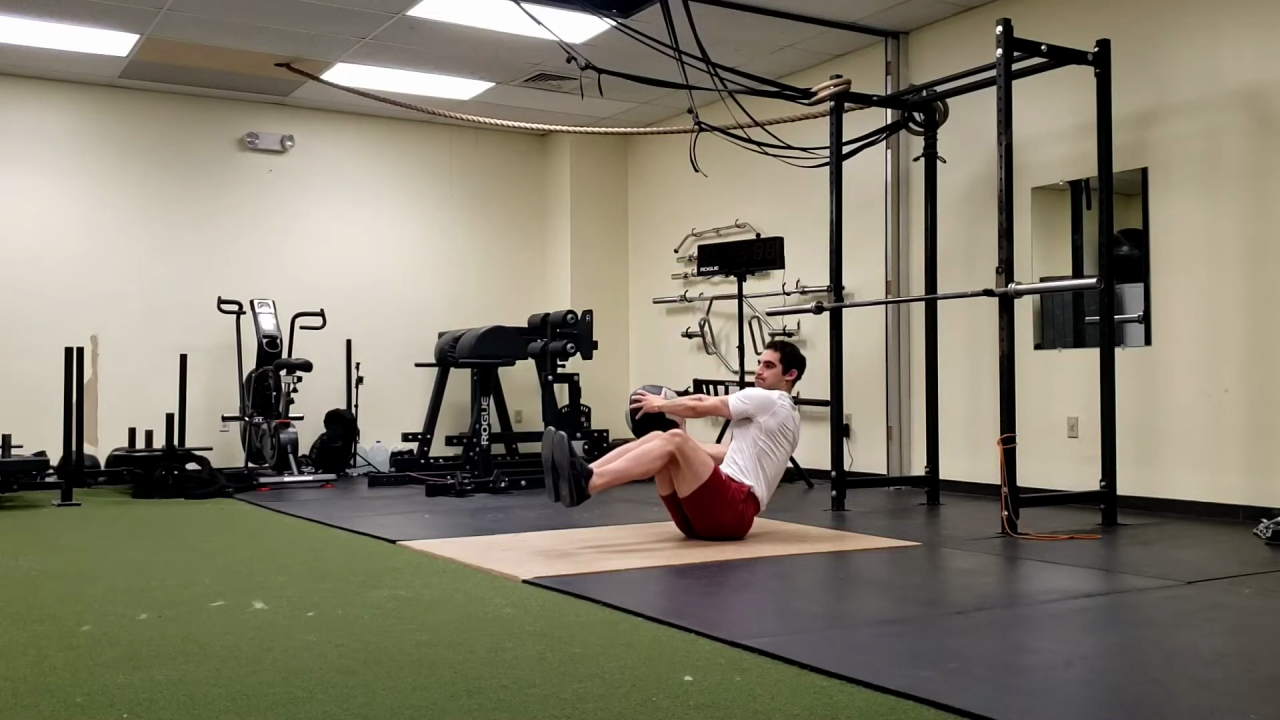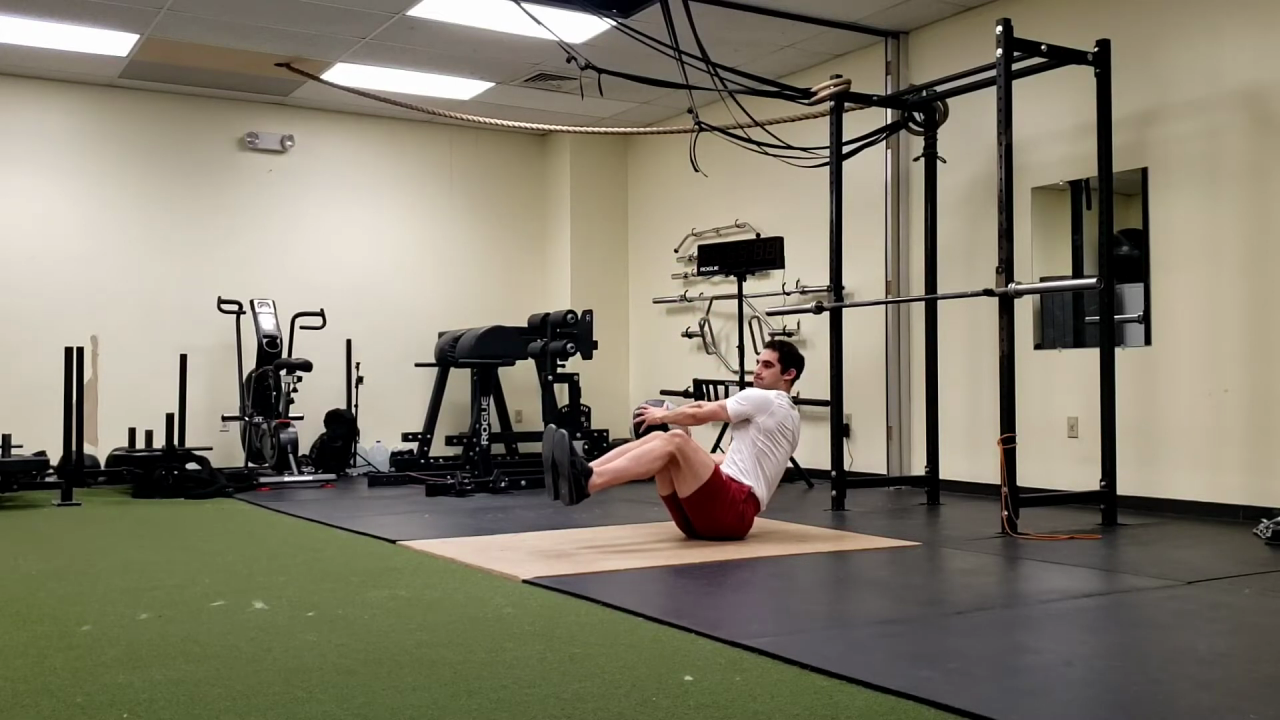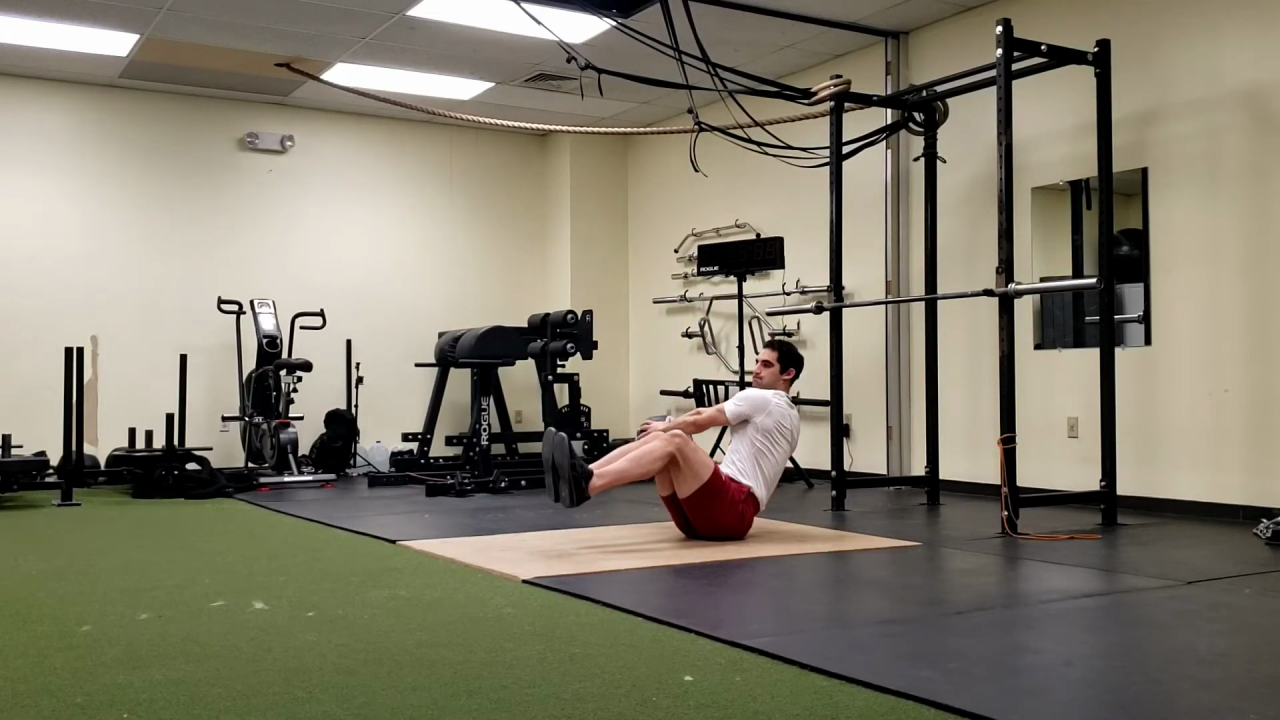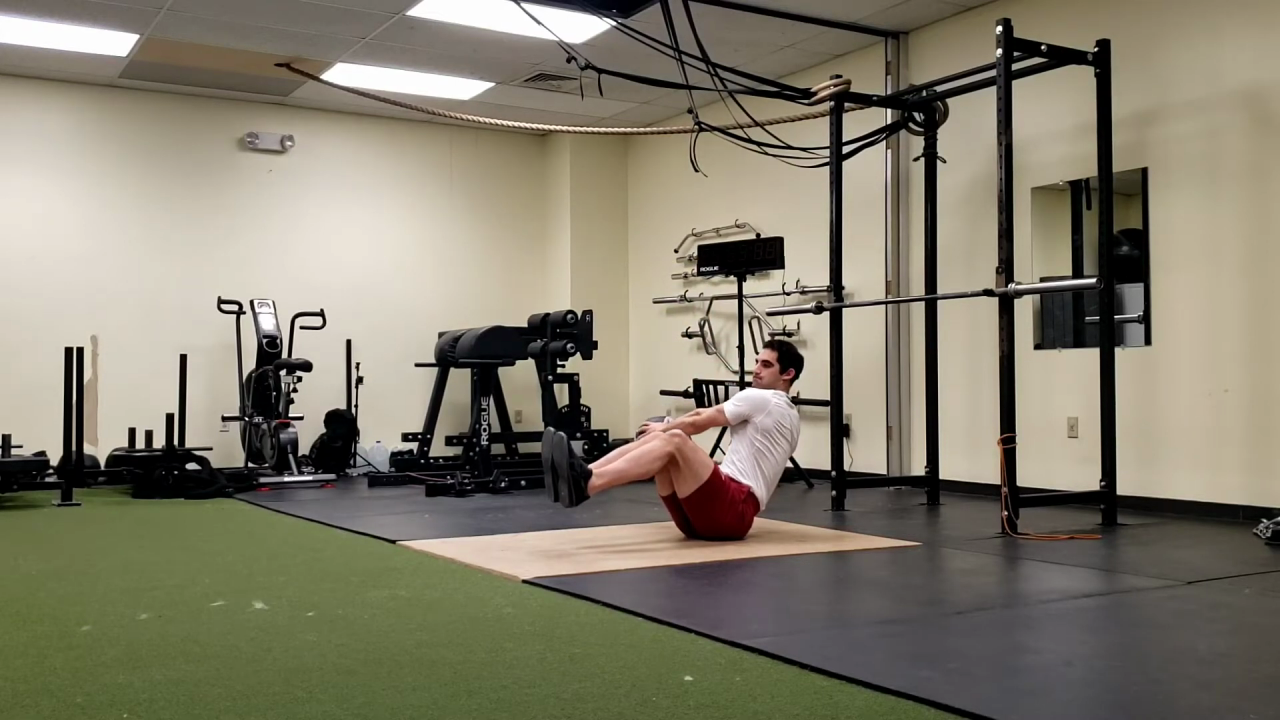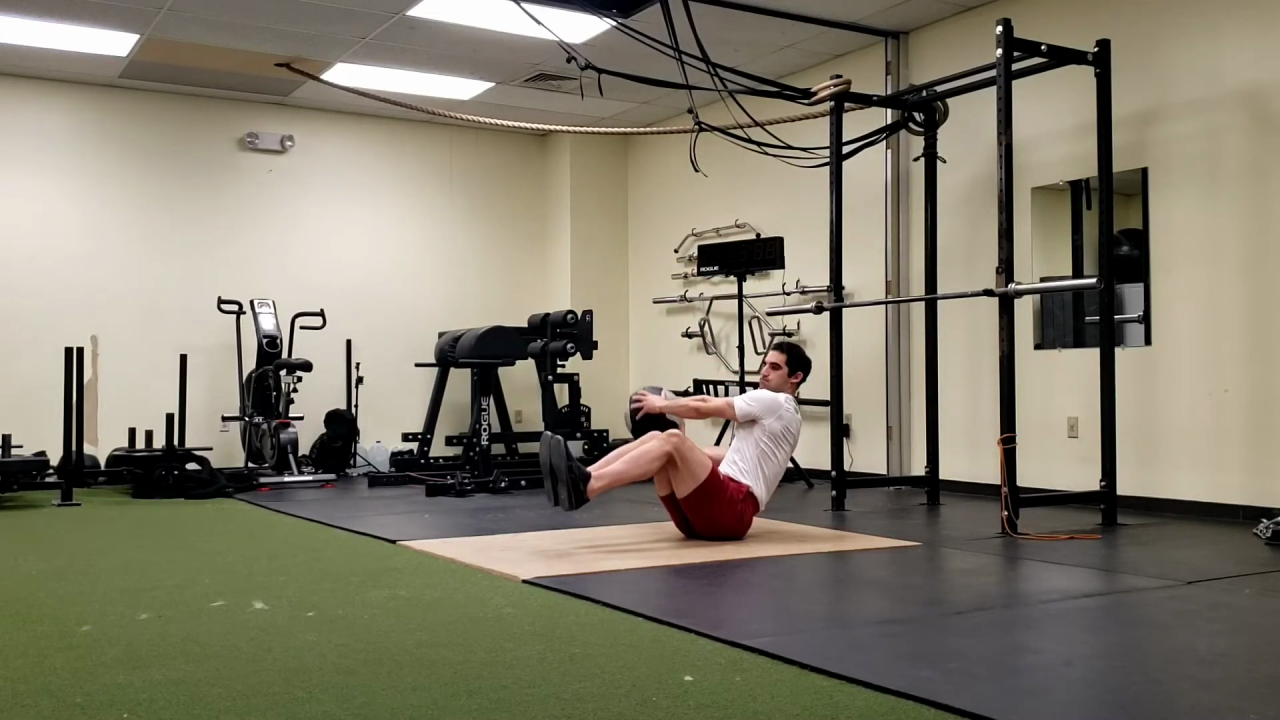
dt=0.3s
person 1, frame 1
left shoulder: (769, 400)
right shoulder: (773, 413)
left elbow: (702, 405)
left wrist: (661, 404)
right wrist: (688, 447)
left hip: (733, 510)
left knee: (674, 440)
right knee: (658, 438)
left ankle: (586, 484)
right ankle: (582, 475)
person 1, frame 2
left shoulder: (767, 400)
right shoulder: (775, 413)
left elbow: (701, 412)
left wrist: (662, 416)
right wrist: (690, 456)
left hip: (733, 510)
right hip: (709, 508)
left knee: (675, 440)
right knee: (658, 440)
left ankle: (585, 483)
right ankle: (583, 473)
person 1, frame 3
left shoulder: (762, 399)
right shoulder: (782, 414)
left elbow: (701, 420)
left wrist: (664, 426)
left hip: (732, 511)
left knee: (675, 440)
right knee: (658, 439)
left ankle: (586, 485)
right ankle: (583, 475)
person 1, frame 4
left shoulder: (761, 398)
right shoulder: (783, 416)
left elbow: (700, 421)
left wrist: (663, 427)
left hip: (733, 510)
left knee: (674, 440)
right knee: (658, 440)
left ankle: (585, 484)
right ankle: (582, 475)
person 1, frame 5
left shoulder: (773, 402)
right shoulder: (771, 414)
left elbow: (704, 408)
left wrist: (660, 405)
left hip: (732, 510)
right hip: (707, 509)
left knee: (672, 441)
right knee: (657, 438)
left ankle: (584, 488)
right ankle: (581, 478)
